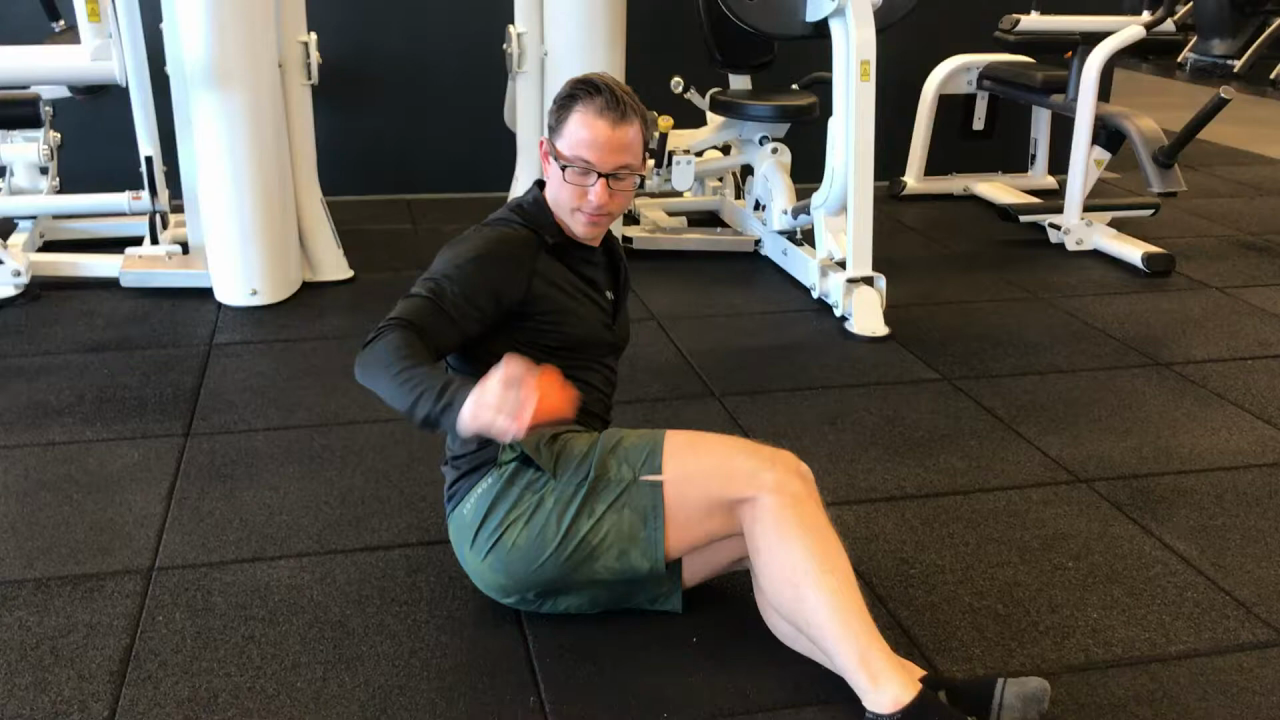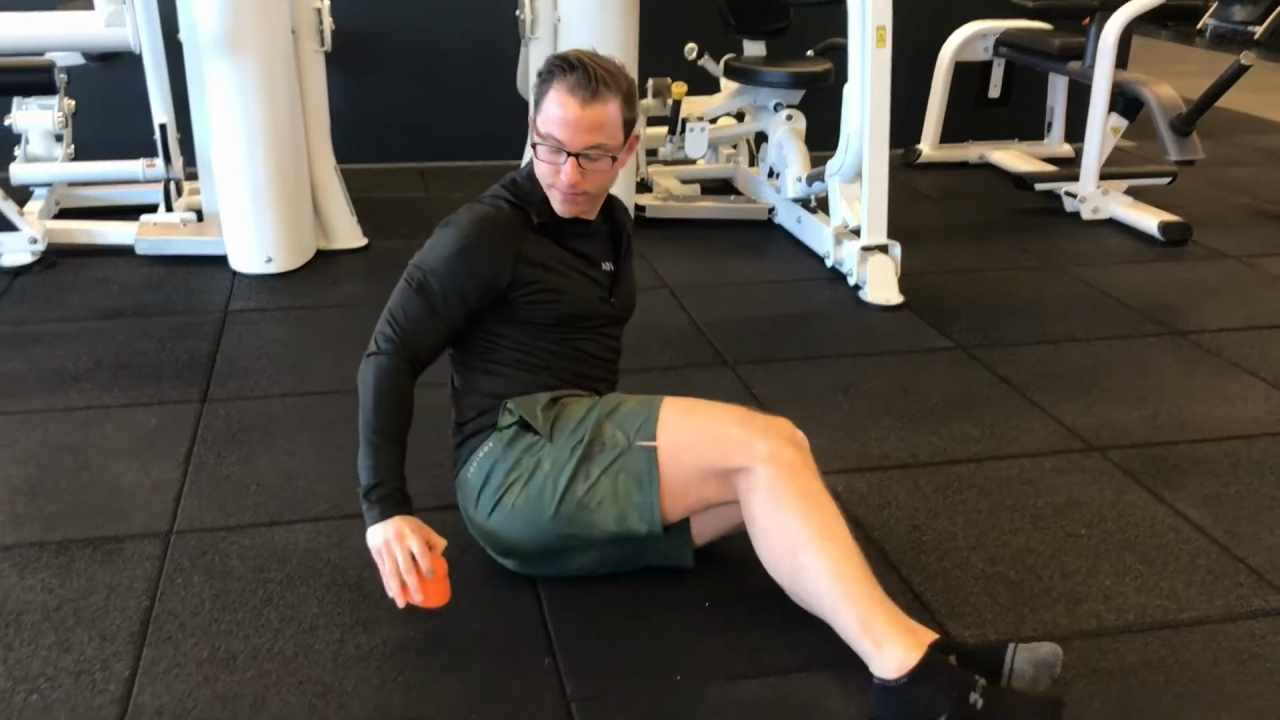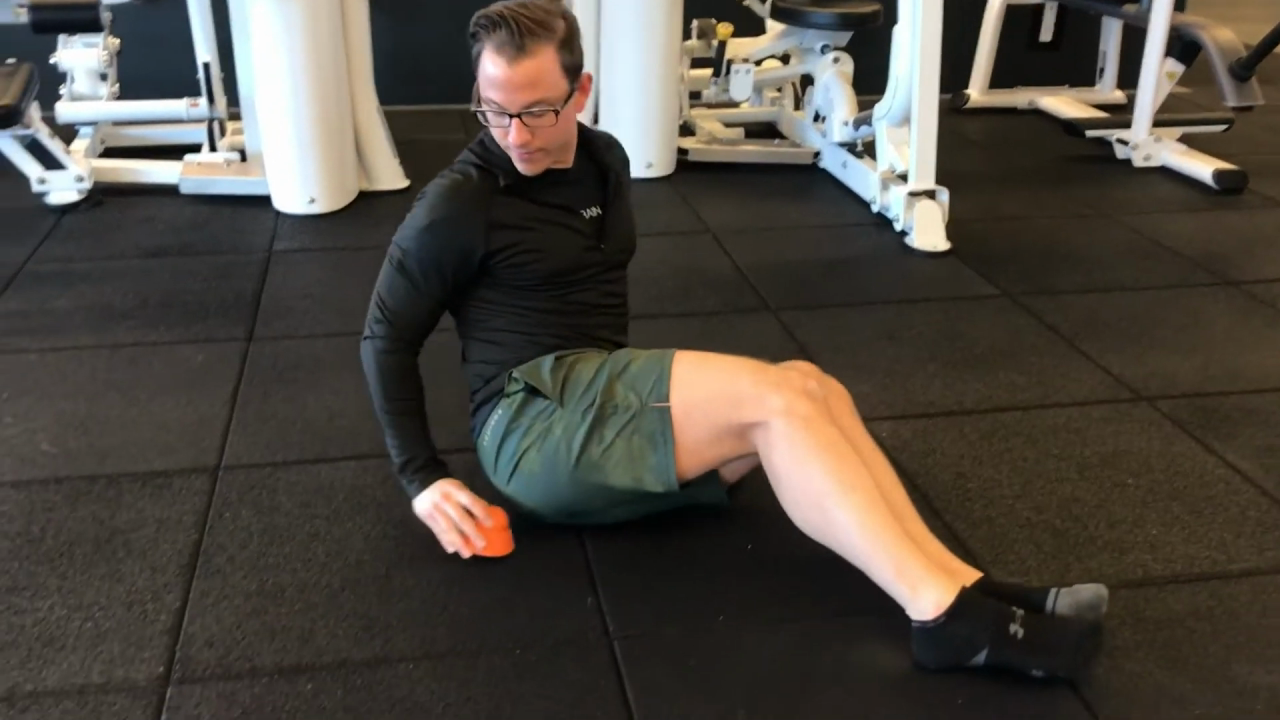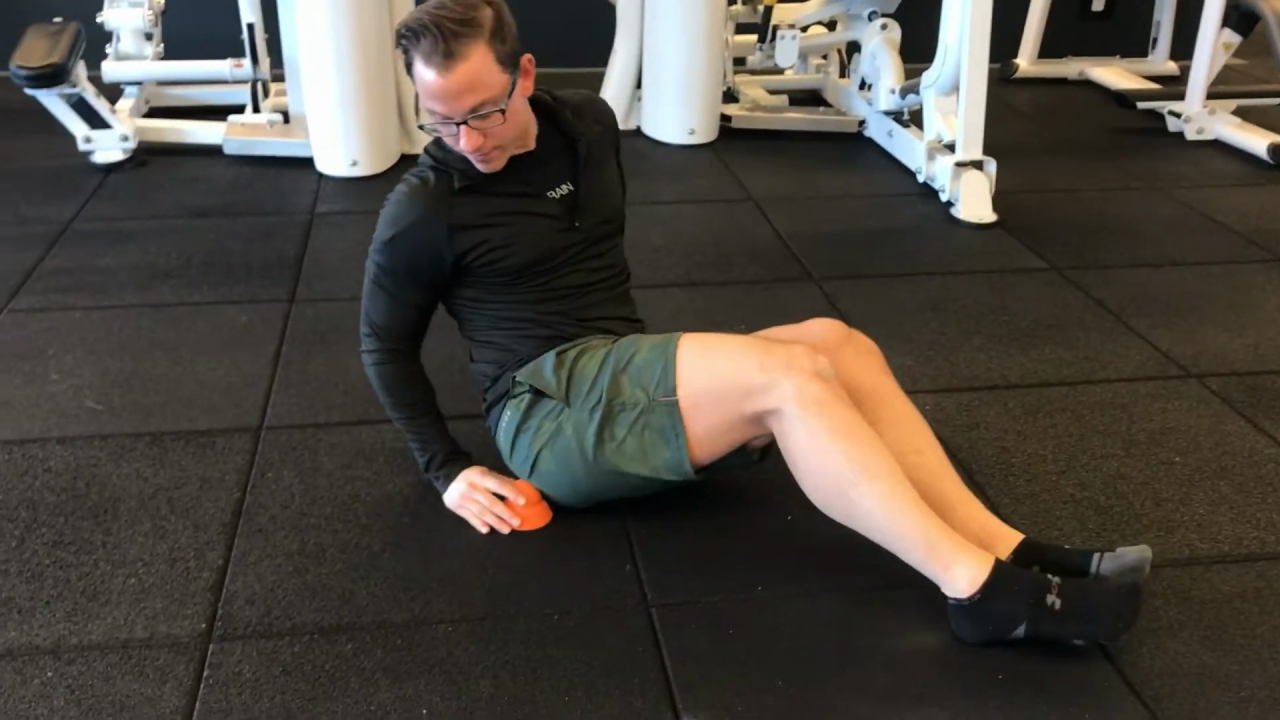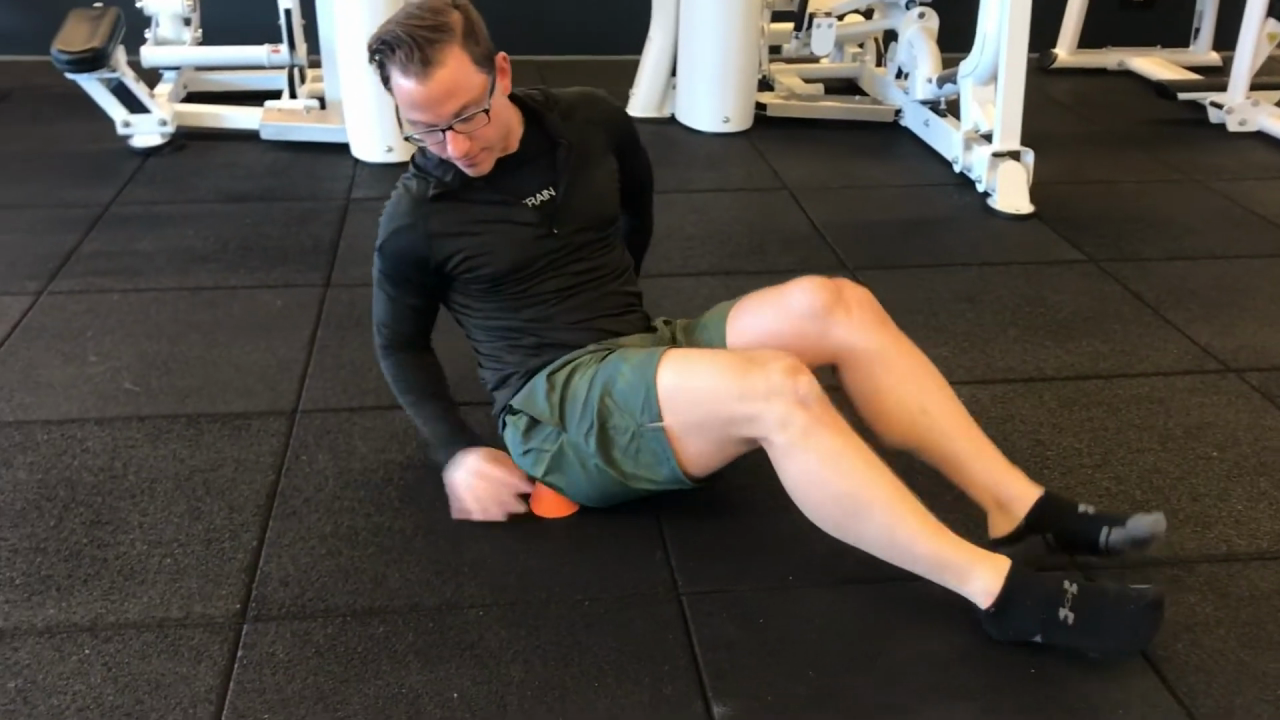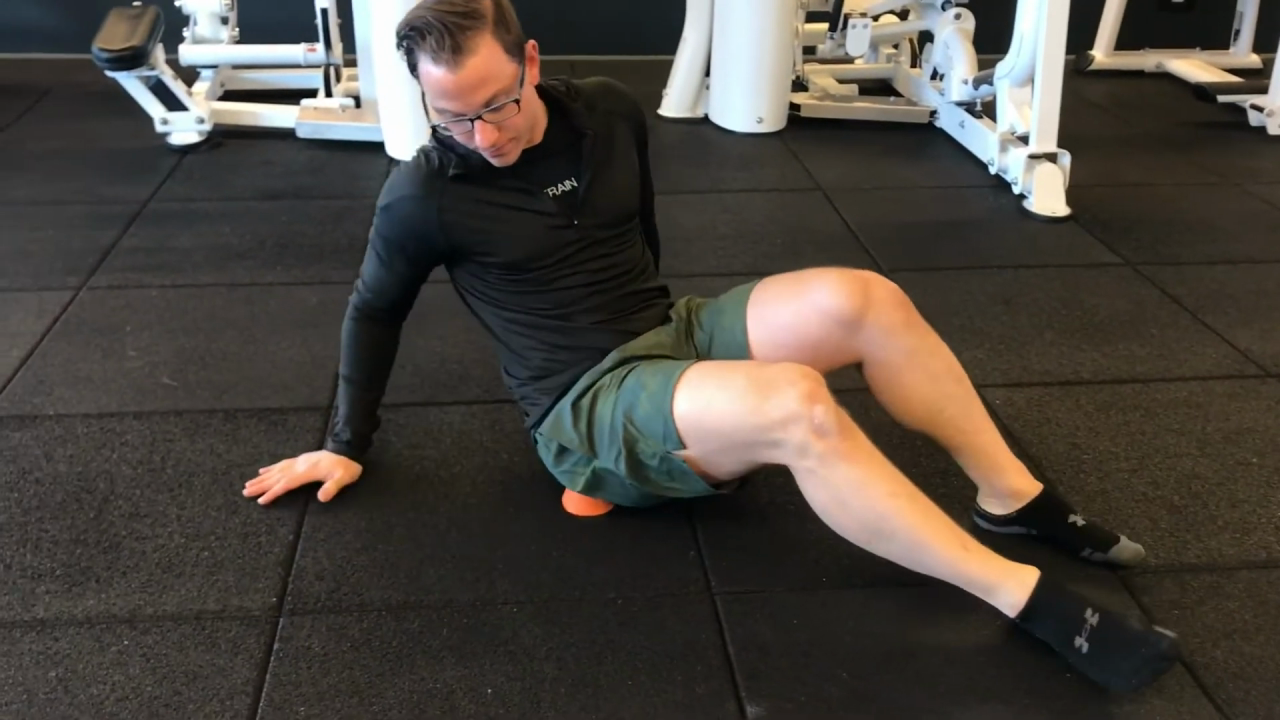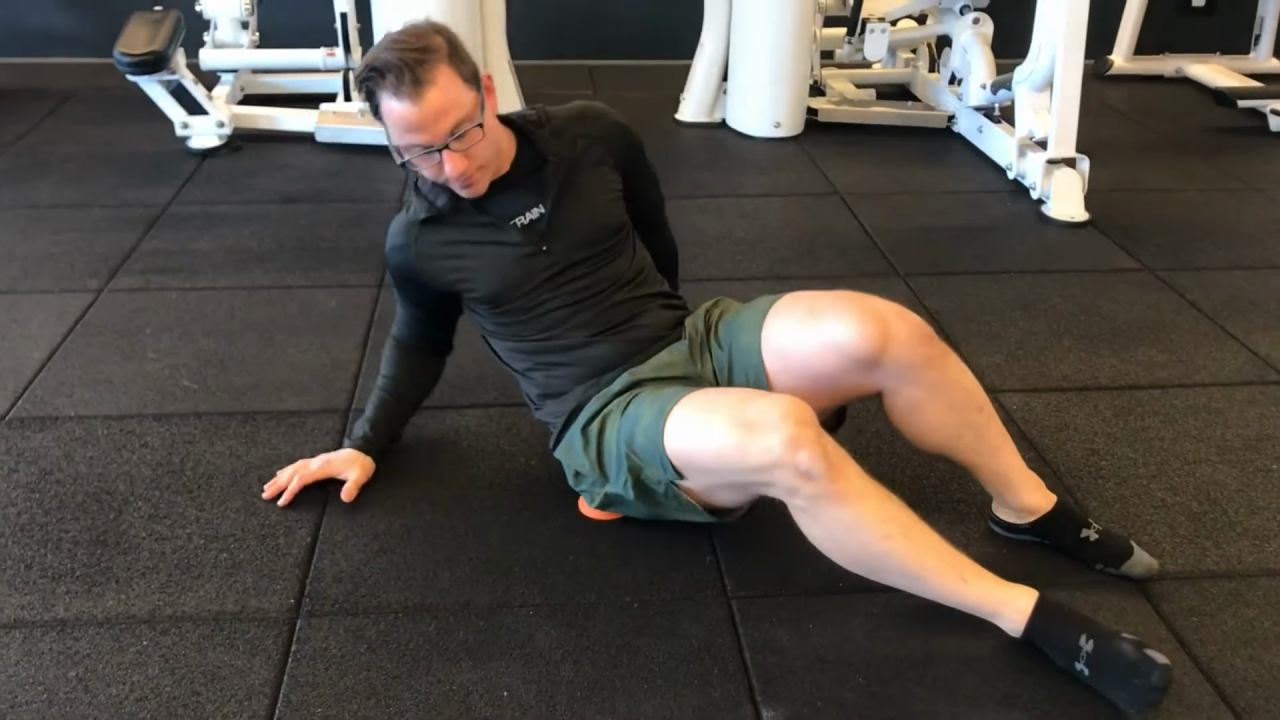
dt=0.5s
person 1, frame 1
left shoulder: (601, 254)
right shoulder: (497, 253)
right elbow: (381, 353)
right wrist: (463, 406)
left hip: (565, 521)
right hip: (511, 510)
left knee: (767, 526)
right knee: (770, 479)
person 1, frame 2
left shoulder: (609, 223)
right shoulder: (484, 234)
right elbow: (389, 359)
left wrist: (623, 450)
right wrist: (385, 508)
left hip: (577, 476)
right hip: (515, 467)
left knee: (774, 473)
right knee: (764, 447)
left ankle: (916, 652)
person 1, frame 3
left shoulder: (603, 159)
right shoulder: (457, 205)
right elbow: (386, 339)
left wrist: (625, 387)
right wrist: (422, 477)
left hip: (602, 414)
right hip: (534, 425)
left knee: (812, 392)
right knee: (778, 398)
left ankle: (962, 589)
right ankle: (945, 615)
person 1, frame 4
left shoulder: (585, 122)
right shoulder: (423, 210)
right elbow: (385, 346)
right wrist: (448, 469)
left hip: (626, 385)
right hip: (550, 413)
left knee: (838, 346)
right knee: (791, 375)
left ankle: (1004, 552)
right ankle: (978, 589)
person 1, frame 5
left shoulder: (588, 124)
right shoulder: (416, 219)
right elbow: (398, 339)
right wrist: (458, 448)
left hip: (650, 353)
right hip: (561, 417)
left knee: (832, 303)
right knee: (779, 386)
left ankle: (1021, 512)
right ankle: (998, 592)
person 1, frame 6
left shoulder: (608, 112)
right shoulder: (422, 197)
right elbow: (374, 313)
right wrist: (346, 445)
left hip: (675, 333)
right hip: (589, 412)
left knee: (861, 300)
right knee: (797, 403)
left ankle: (1015, 498)
right ankle: (1031, 601)
person 1, frame 7
left shoulder: (588, 134)
right shoulder: (418, 243)
right elbow: (421, 345)
right wrist: (364, 445)
left hip: (701, 338)
right hip: (613, 419)
left knee: (882, 335)
right knee: (785, 438)
left ankle: (1028, 509)
right ankle: (1030, 618)
